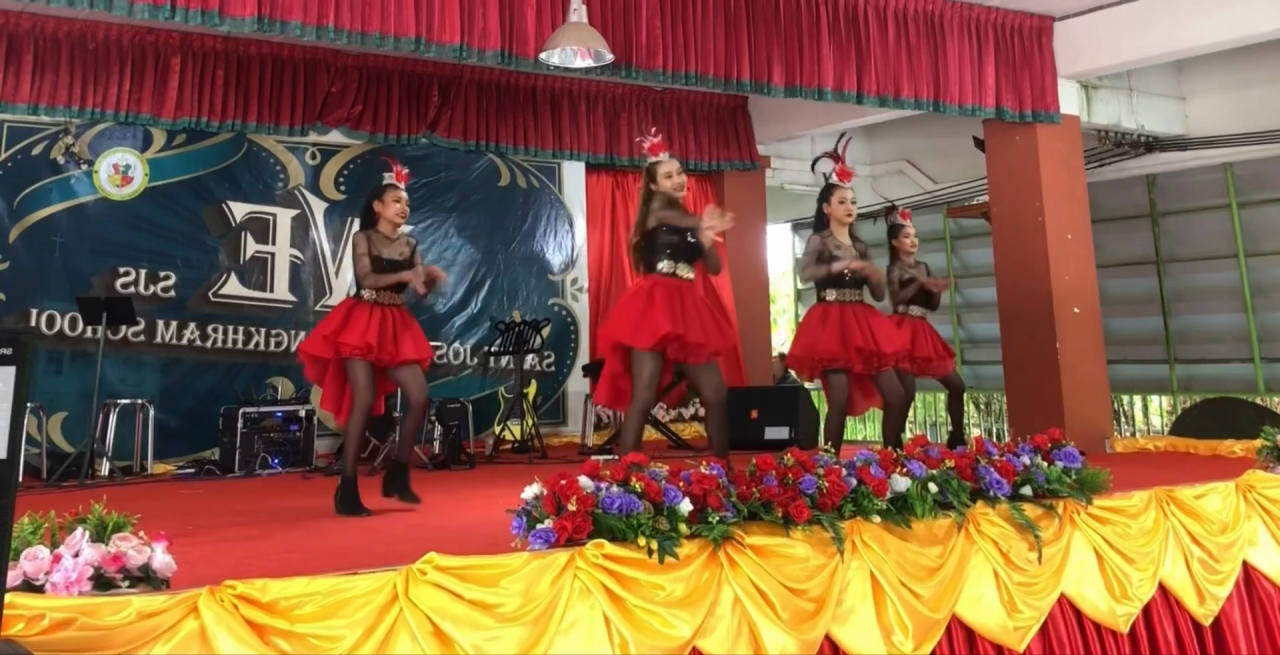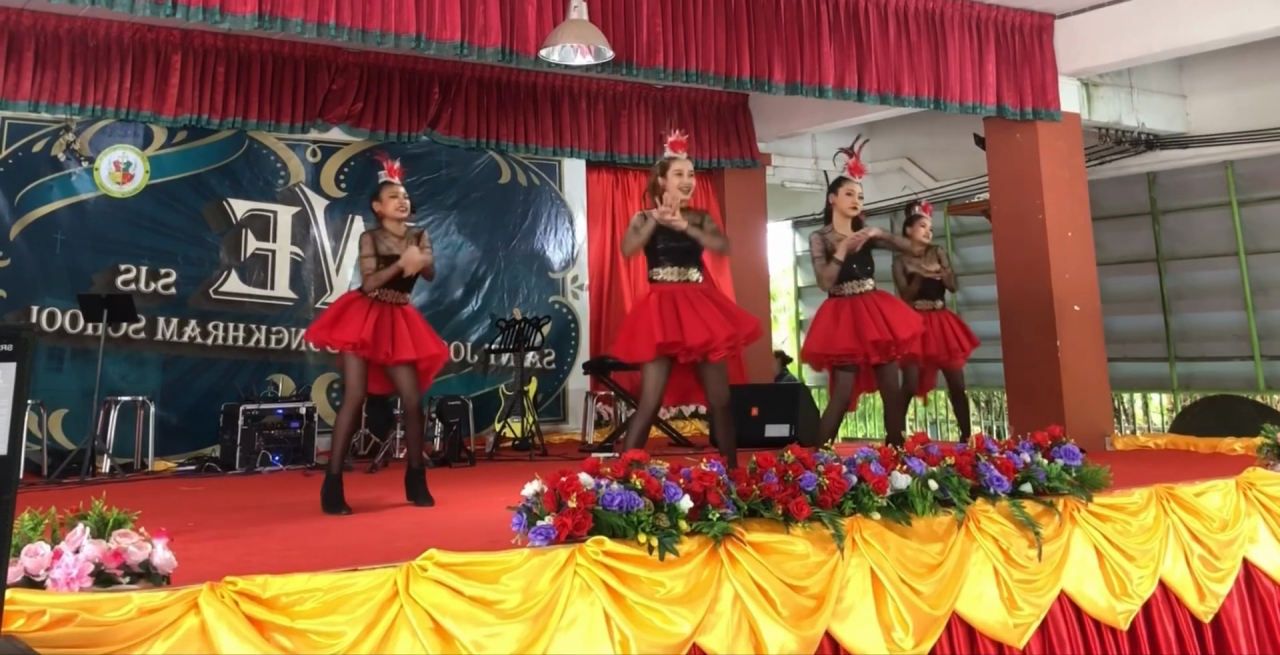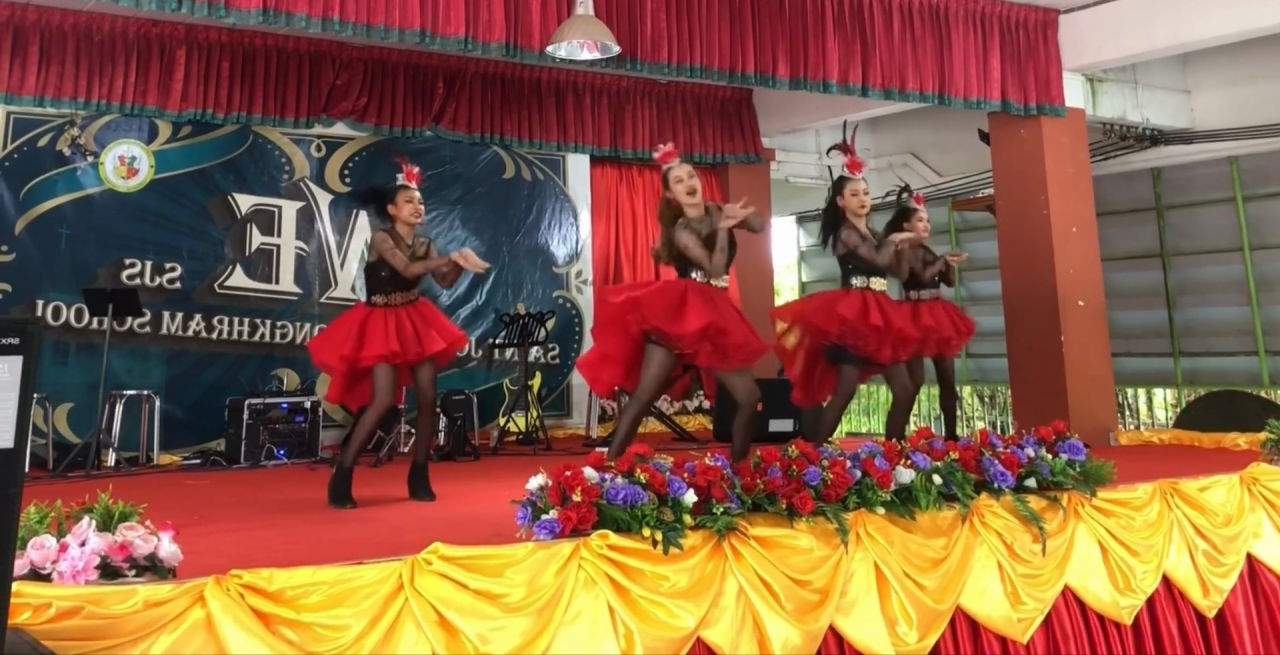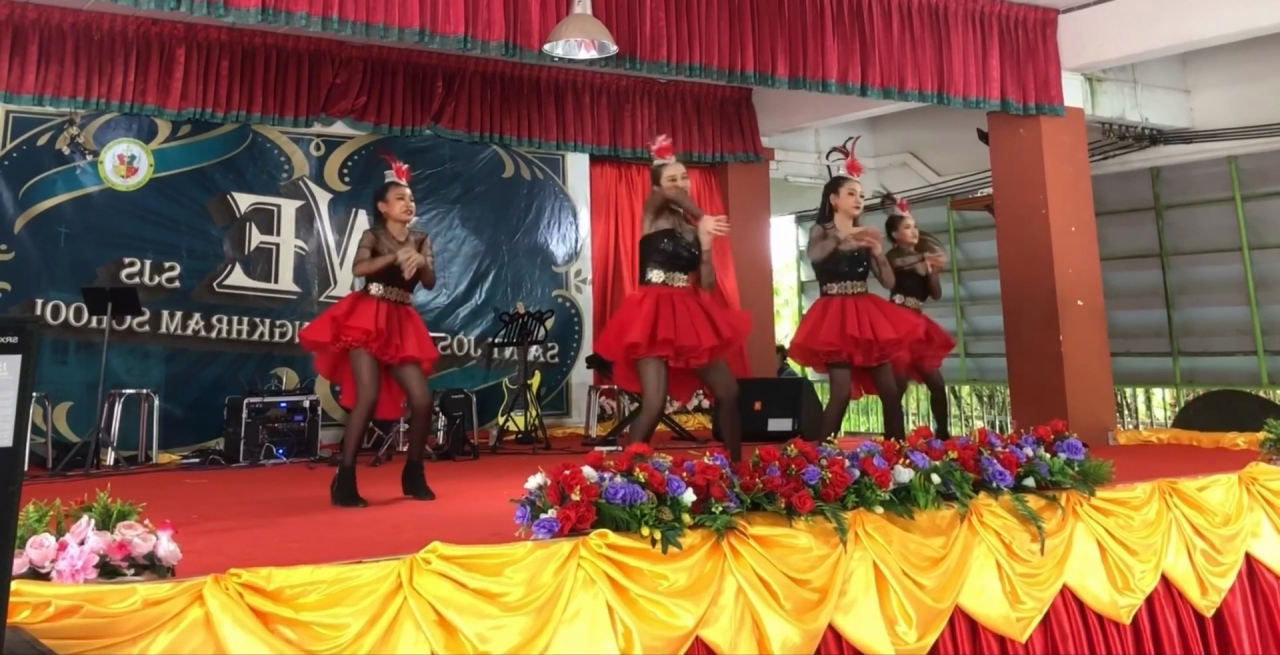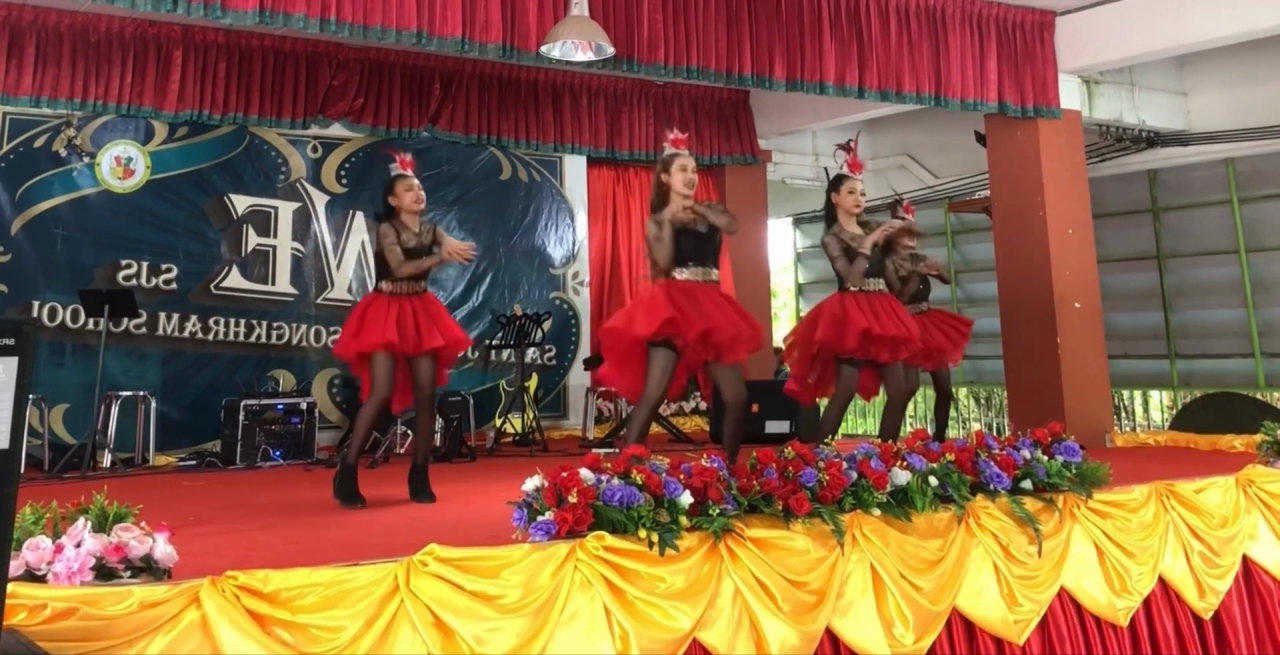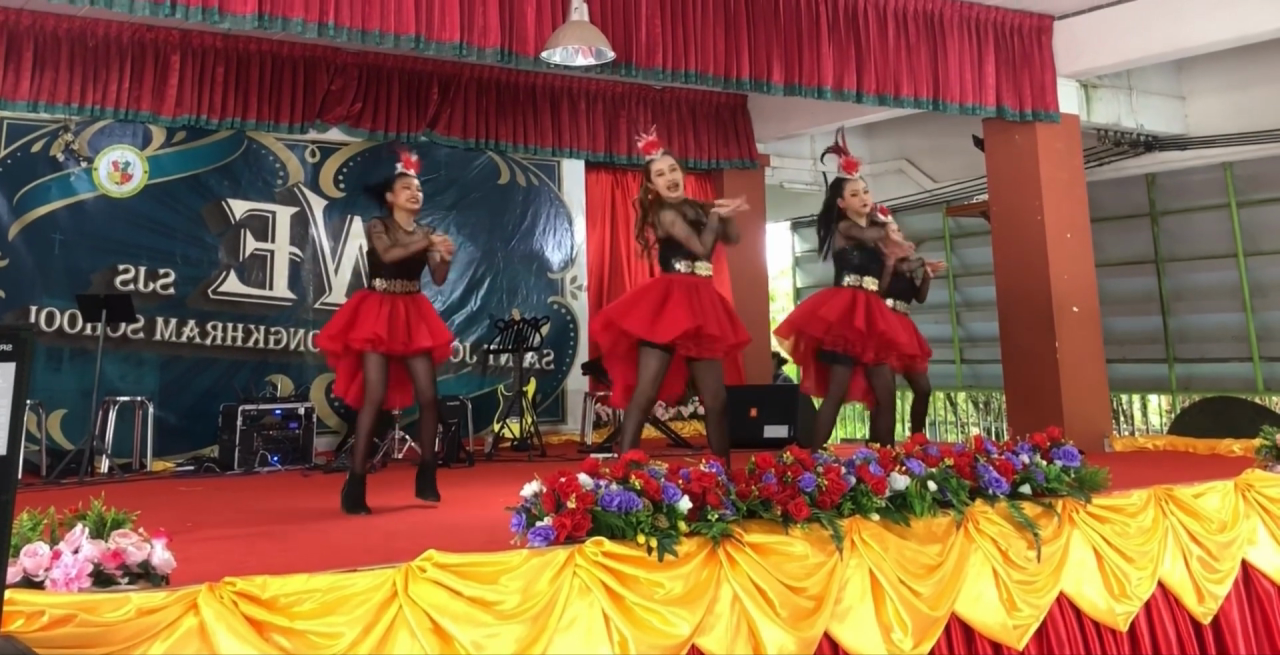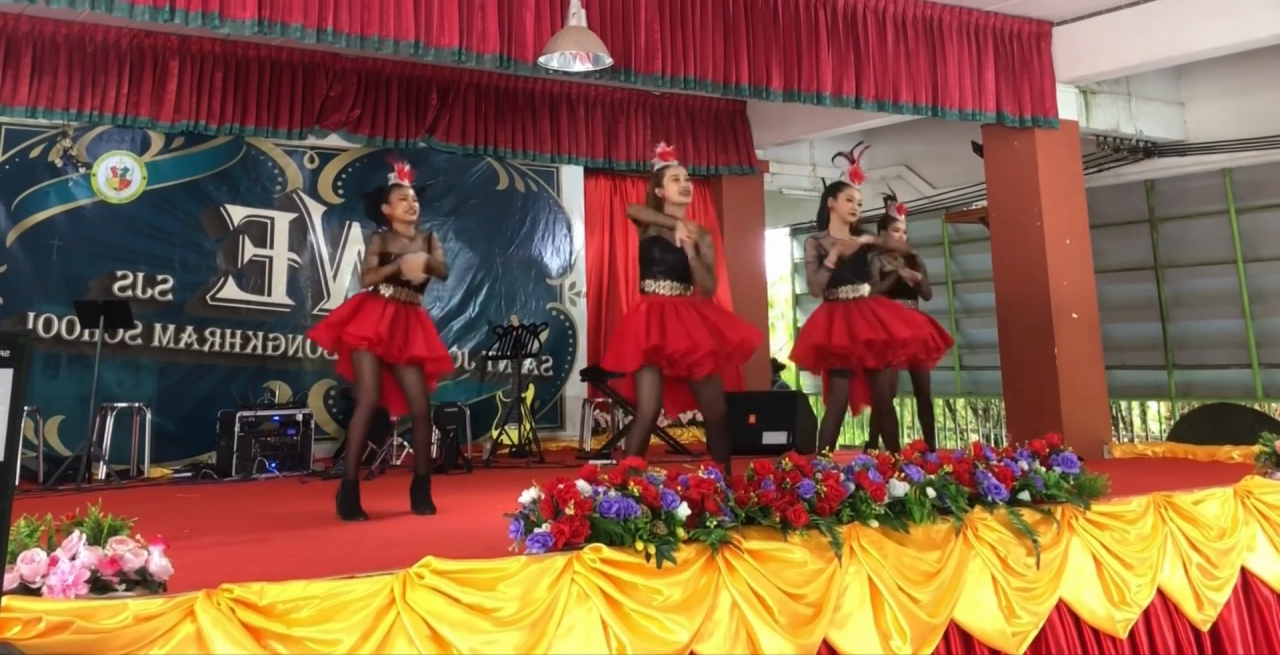
dt=0.5s
person 1, frame 1
left shoulder: (409, 244)
right shoulder: (363, 238)
left elbow: (418, 290)
right elbow: (366, 279)
left wrist: (431, 276)
right wrist: (405, 275)
left hip: (396, 327)
right hip: (362, 323)
left knee: (419, 398)
right knee: (363, 404)
left ankle: (397, 475)
right ankle: (347, 489)
person 1, frame 2
left shoulder: (419, 236)
right shoulder: (369, 239)
left elbow: (429, 274)
right elbow: (369, 283)
left wrist: (419, 257)
right wrist: (400, 263)
left hip: (399, 323)
right hip: (364, 318)
left knee: (412, 402)
right knee: (354, 397)
left ankle: (416, 480)
right ankle: (332, 483)
person 1, frame 3
left shoulder: (424, 244)
right shoulder: (381, 238)
left elbow: (446, 281)
right elbow: (408, 269)
left wrist: (463, 263)
right wrist: (452, 259)
left hip: (414, 322)
right hip: (380, 322)
left knee: (427, 399)
right knee: (382, 401)
left ankle: (417, 476)
right ankle: (342, 475)
person 1, frame 4
left shoulder: (421, 240)
right shoulder: (372, 237)
left elbow: (430, 282)
right elbow: (359, 268)
left wrist: (419, 263)
right wrist: (396, 257)
left hip: (401, 324)
right hip: (366, 319)
left knee: (422, 402)
right knee: (368, 399)
left ankle: (413, 474)
right ankle: (345, 479)
person 1, frame 5
left shoulder: (432, 229)
right shoulder: (387, 229)
left elbow: (463, 256)
right elbow: (401, 269)
left wrist: (456, 250)
right wrist: (439, 254)
left hip: (421, 315)
right hip: (387, 315)
left knee: (427, 396)
right knee: (381, 394)
left ankle: (419, 476)
right ankle: (347, 473)
person 1, frame 6
left shoulder: (427, 232)
right shoulder: (377, 226)
left elbow: (440, 279)
right elbow: (387, 255)
left wrist: (444, 256)
right wrist: (427, 243)
left hip: (413, 316)
right hip: (377, 313)
left knee: (427, 397)
right knee: (375, 397)
left ankle: (426, 474)
right ankle: (356, 482)
person 1, frame 7
left shoulder: (429, 238)
right shoulder: (380, 240)
left elbow: (443, 272)
right elbow: (367, 278)
left wrist: (424, 260)
right wrist: (397, 265)
left hip: (409, 326)
right hip: (373, 321)
left knee: (420, 408)
right knee: (370, 401)
left ankle: (421, 489)
right ankle: (348, 489)
person 2, frame 1
left shoulder: (691, 221)
right shoulder: (656, 206)
left elbow: (714, 267)
right elbow: (673, 217)
left wrist: (707, 238)
right wrist: (703, 224)
left hip: (687, 309)
right hip: (654, 306)
left knee: (716, 396)
right knee: (643, 400)
person 2, frame 2
left shoulder: (700, 218)
right shoulder: (645, 218)
left elbow: (722, 246)
right elbow: (627, 250)
left wrist: (683, 224)
right wrist: (657, 217)
left hip: (701, 309)
right hip: (661, 311)
left knee: (720, 401)
right knee: (650, 402)
left ankle: (732, 473)
person 2, frame 3
left shoulder: (717, 212)
right shoulder: (680, 230)
left elbow: (759, 225)
right elbow: (714, 269)
left wrist: (738, 215)
right wrist: (723, 228)
left hip: (715, 316)
right hip: (679, 308)
left knee: (749, 397)
right knee: (644, 395)
person 2, frame 4
left shoulder: (696, 228)
right shoulder: (655, 212)
left elbow: (707, 283)
right elbow: (667, 196)
left wrist: (705, 243)
right wrist: (701, 220)
left hip: (688, 314)
right hip: (652, 315)
left knee: (729, 395)
right knee: (654, 405)
person 2, frame 5
left shoulder: (708, 209)
right shoulder: (657, 221)
left elbow: (732, 225)
right elbow: (662, 263)
left wrist: (694, 210)
right wrist: (668, 220)
left hip: (711, 309)
right hip: (672, 307)
left knee: (736, 399)
right knee: (652, 396)
person 2, frame 6
left shoulder: (699, 208)
right shoulder: (664, 214)
left elbow: (733, 237)
right elbow: (700, 246)
left wrist: (724, 213)
right wrist: (715, 215)
left hip: (702, 304)
right hip: (668, 302)
left knee: (717, 402)
right knee: (643, 397)
person 2, frame 7
left shoulder: (699, 235)
right shoulder: (650, 220)
left elbow: (707, 290)
right elbow: (632, 210)
left wrist: (692, 250)
right wrist: (672, 224)
left hip: (691, 323)
right hip: (651, 322)
left knee: (715, 412)
right knee: (647, 413)
person 3, frame 1
left shoulder: (860, 245)
right shoulder: (818, 241)
left elbow: (880, 295)
right elbow: (804, 274)
left wrist: (876, 274)
right wrist: (841, 265)
left hip: (864, 324)
right hip: (831, 326)
left knee: (896, 399)
right knee: (840, 401)
person 3, frame 2
left shoulder: (866, 234)
right shoulder: (819, 237)
left elbow: (909, 247)
right elbow: (825, 283)
left wrist: (875, 235)
right wrist: (842, 250)
left hip: (876, 314)
right hip: (842, 315)
left knee: (892, 395)
right knee: (841, 398)
person 3, frame 3
left shoulder: (873, 234)
right shoulder: (845, 233)
left elbow: (891, 271)
right elbow: (880, 259)
left wrist: (897, 244)
right wrist: (897, 240)
left hip: (879, 313)
right hip: (851, 311)
left knee: (904, 391)
right knee: (844, 391)
person 3, frame 4
left shoulder: (866, 238)
right shoulder: (821, 232)
left elbow: (889, 283)
right elbow: (815, 255)
left wrist: (878, 253)
right wrist: (845, 236)
left hip: (867, 316)
right hip: (834, 317)
left knee: (890, 391)
right knee: (841, 393)
person 3, frame 5
left shoulder: (868, 227)
right shoulder: (831, 237)
right elbow: (853, 278)
left wrist: (893, 225)
right wrist: (868, 245)
left hip: (881, 314)
right hip: (851, 313)
left knee: (900, 391)
right knee: (844, 391)
person 3, frame 6
left shoulder: (873, 236)
right shoulder: (843, 227)
left elbow: (881, 283)
right elbow: (870, 233)
left wrist: (891, 256)
right wrist: (894, 241)
left hip: (871, 313)
right hip: (843, 311)
left knee: (886, 394)
right knee: (836, 392)
person 3, frame 7
left shoulder: (864, 239)
right shoulder: (815, 243)
left elbow: (903, 248)
right elbow: (814, 288)
left wrist: (871, 241)
right wrist: (833, 254)
left hip: (872, 318)
right hip: (837, 321)
left knee: (883, 399)
right knee: (838, 401)
person 4, frame 1
left shoulder: (924, 267)
right shoulder: (894, 268)
left elbow: (933, 306)
right elbow: (895, 299)
left wrist: (937, 291)
right wrist: (920, 286)
left hip: (923, 332)
right hip: (901, 333)
left knee: (957, 386)
right knee: (906, 394)
left ankle: (957, 439)
person 4, frame 2
left shoulder: (938, 253)
right shoulder: (900, 261)
left elbow: (952, 286)
right elbow: (906, 295)
left wrist: (939, 273)
right wrist: (921, 274)
left hip: (942, 323)
left knee: (957, 387)
right knee: (910, 387)
left ankle: (966, 438)
person 4, frame 3
left shoulder: (928, 250)
right shoulder: (904, 250)
left elbow: (950, 282)
right elbow: (924, 275)
left wrist: (950, 264)
right wrist: (943, 260)
left hip: (938, 314)
right hip: (915, 314)
left knee: (948, 379)
right knee: (916, 379)
left ankle: (950, 433)
person 4, frame 4
left shoulder: (927, 256)
right shoulder: (893, 255)
left elbow: (936, 295)
right elbow: (897, 264)
left wrist: (933, 271)
right wrist: (923, 257)
left hip: (918, 325)
left knee: (937, 385)
right knee: (898, 385)
left ankle: (943, 435)
person 4, frame 5
left shoulder: (921, 259)
right shoulder: (889, 263)
left elbow: (947, 280)
right elbow: (901, 295)
left wrist: (937, 268)
right wrist: (919, 273)
left hip: (931, 324)
left knee: (944, 388)
right knee: (909, 388)
left ankle: (940, 438)
person 4, frame 6
left shoulder: (911, 264)
right shoulder: (882, 259)
left elbow: (920, 298)
right elbow: (883, 283)
left wrist: (927, 276)
left hip: (903, 327)
left knee: (924, 389)
person 4, frame 7
left shoulder: (913, 261)
right shoulder: (878, 261)
left elbow: (927, 295)
right elbow: (874, 291)
left wrist: (918, 279)
right wrist: (897, 274)
left knee: (924, 392)
right knee: (888, 390)
left ankle: (930, 447)
right ankle: (872, 448)
